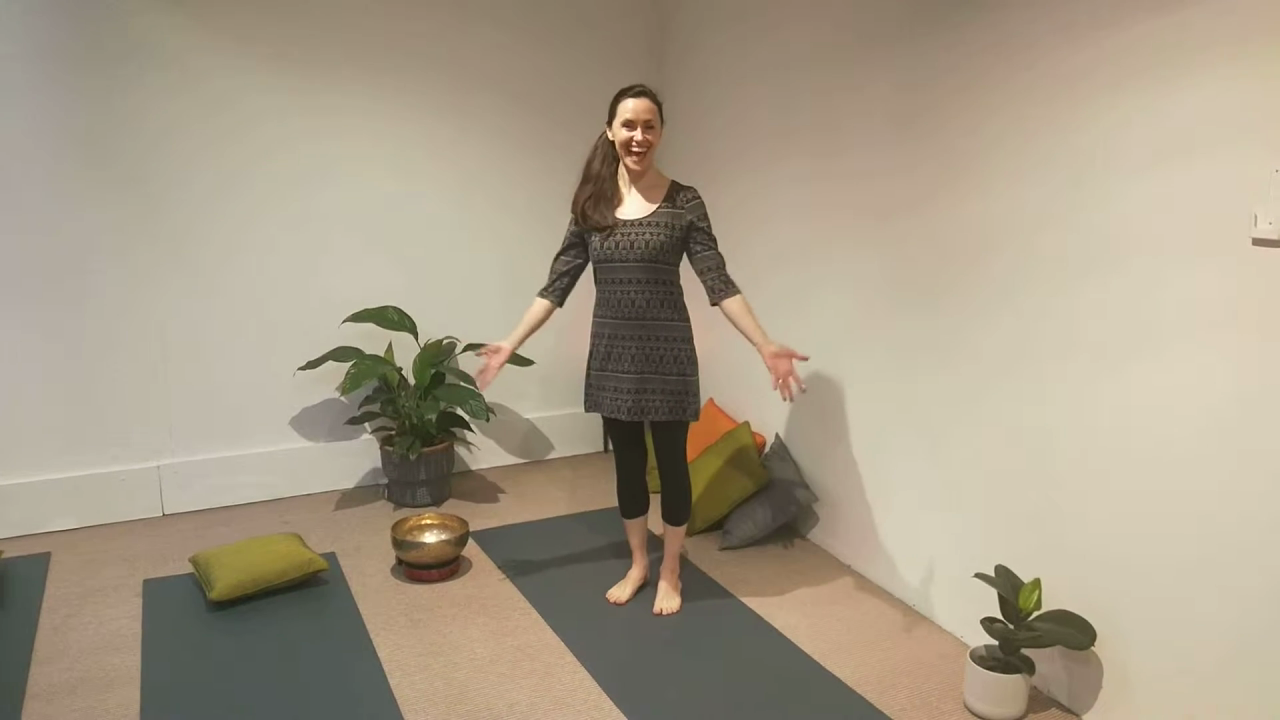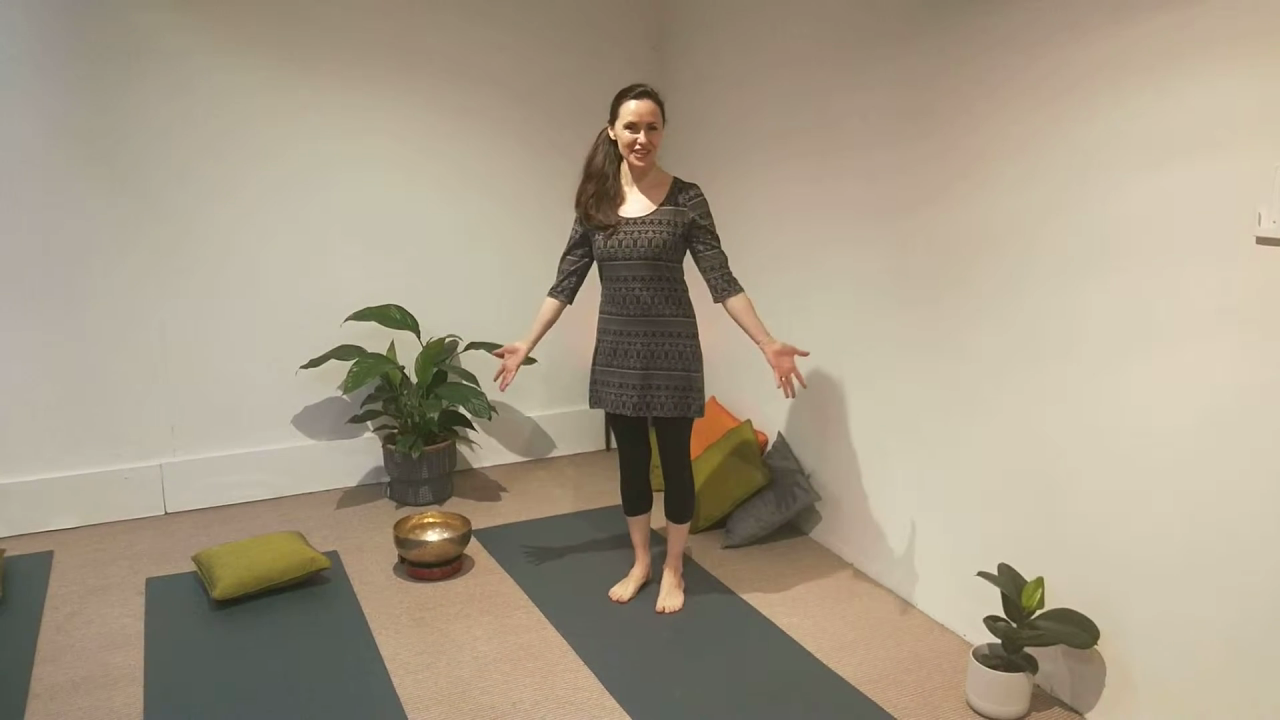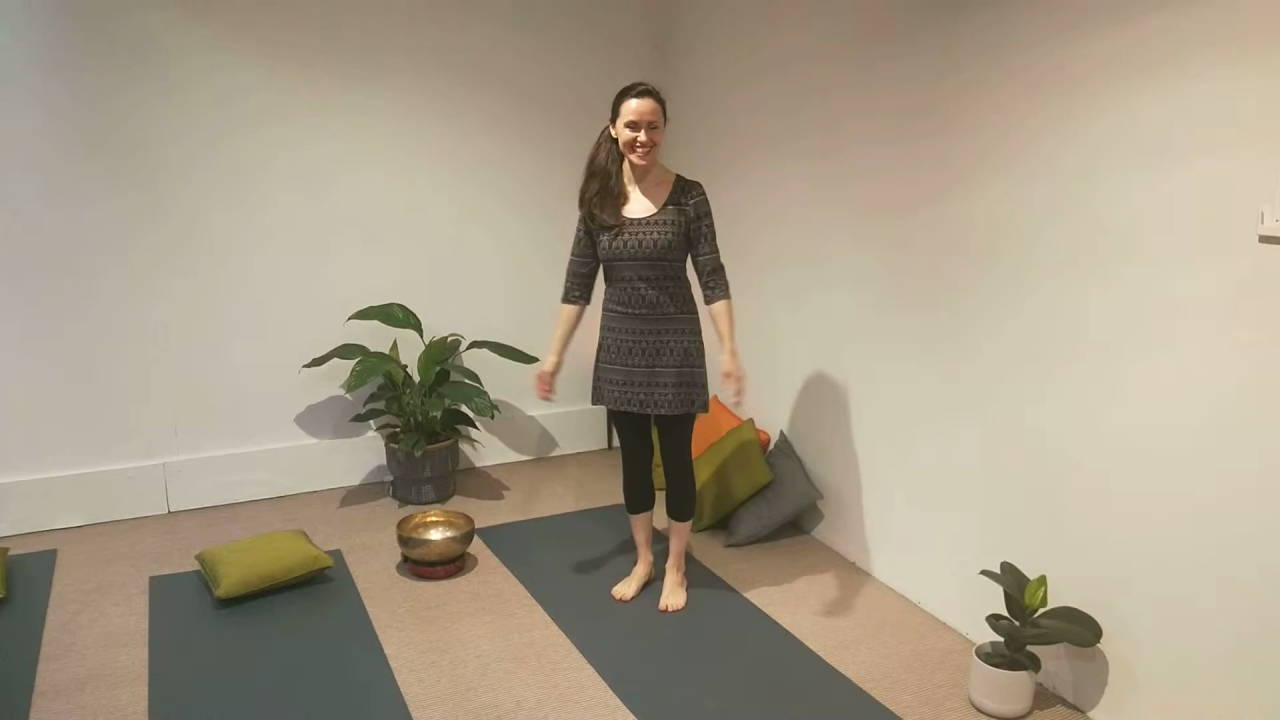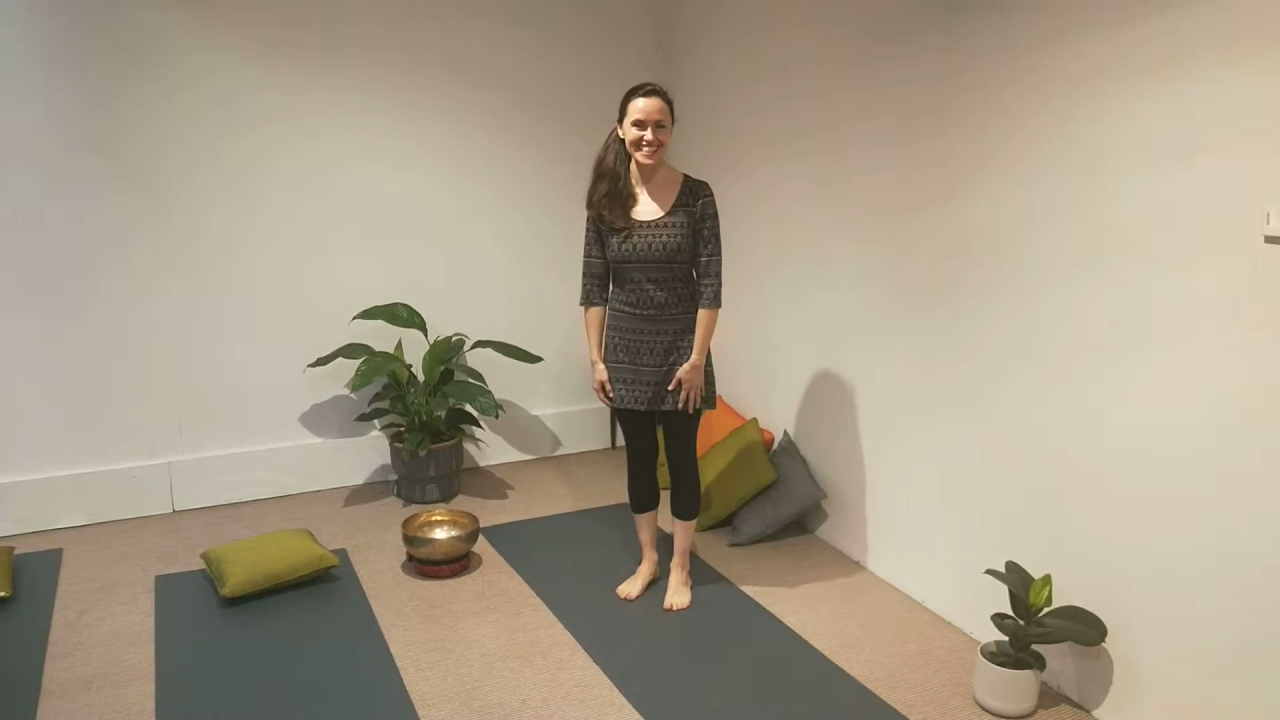
dt=0.4s
person 1, frame 1
left shoulder: (684, 202)
right shoulder: (591, 202)
left elbow: (719, 282)
right elbow: (558, 282)
left wrist: (766, 346)
right wrist: (512, 342)
left hip: (666, 352)
right hip: (611, 352)
left knee: (670, 462)
right knee: (627, 462)
left ankle: (670, 572)
right ankle: (638, 563)
person 1, frame 2
left shoulder: (686, 199)
right shoulder: (595, 201)
left elbow: (722, 280)
right elbow: (566, 280)
left wrist: (769, 344)
right wrist: (527, 343)
left hip: (671, 348)
right hip: (616, 349)
left knee: (674, 460)
right knee: (631, 459)
left ankle: (673, 570)
right ankle: (640, 562)
person 1, frame 3
left shoulder: (689, 196)
right shoulder: (599, 200)
left elbow: (714, 281)
right elbow: (578, 283)
left wrist: (728, 352)
right wrist: (555, 353)
left hip: (675, 346)
right hip: (619, 348)
left knee: (676, 458)
right knee: (634, 457)
left ankle: (675, 568)
right ankle: (643, 560)
person 1, frame 4
left shoulder: (696, 196)
right shoulder: (606, 199)
left elbow: (710, 285)
right elbow: (594, 285)
left wrist: (698, 358)
right wrist: (596, 357)
left hip: (679, 346)
right hip: (626, 348)
left knee: (681, 458)
right knee: (639, 457)
left ankle: (681, 568)
right ankle: (647, 560)
